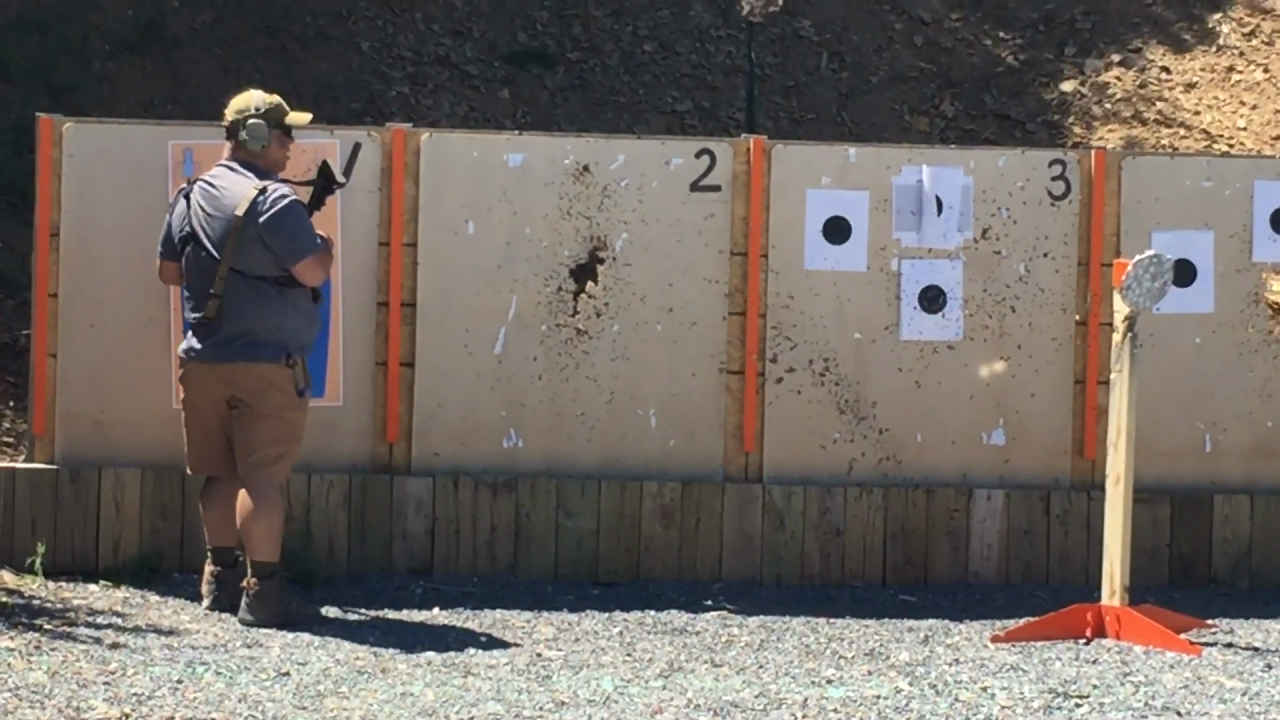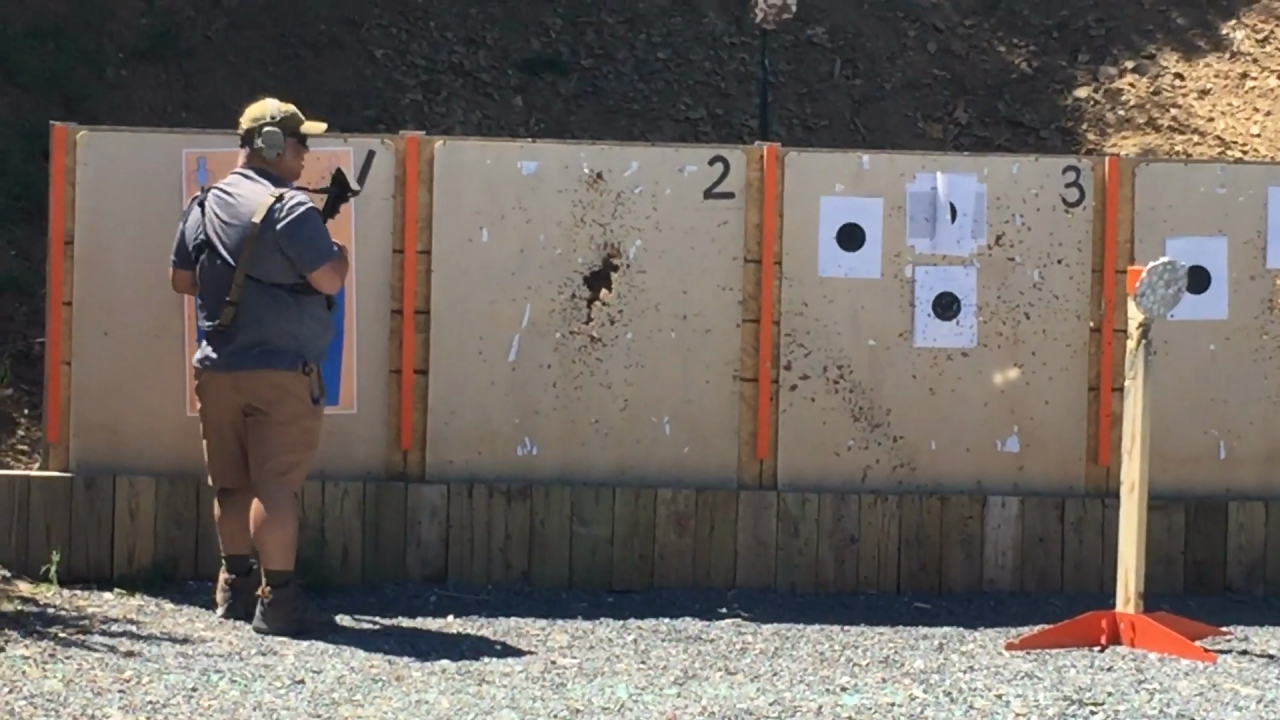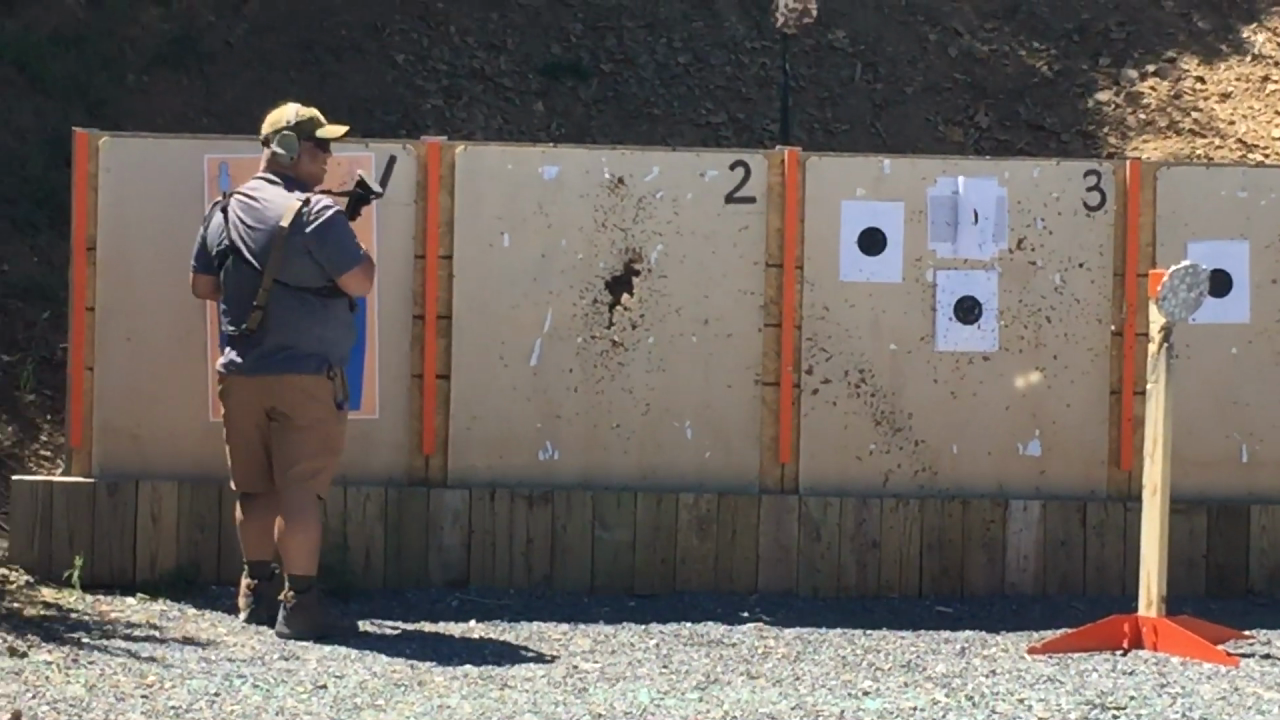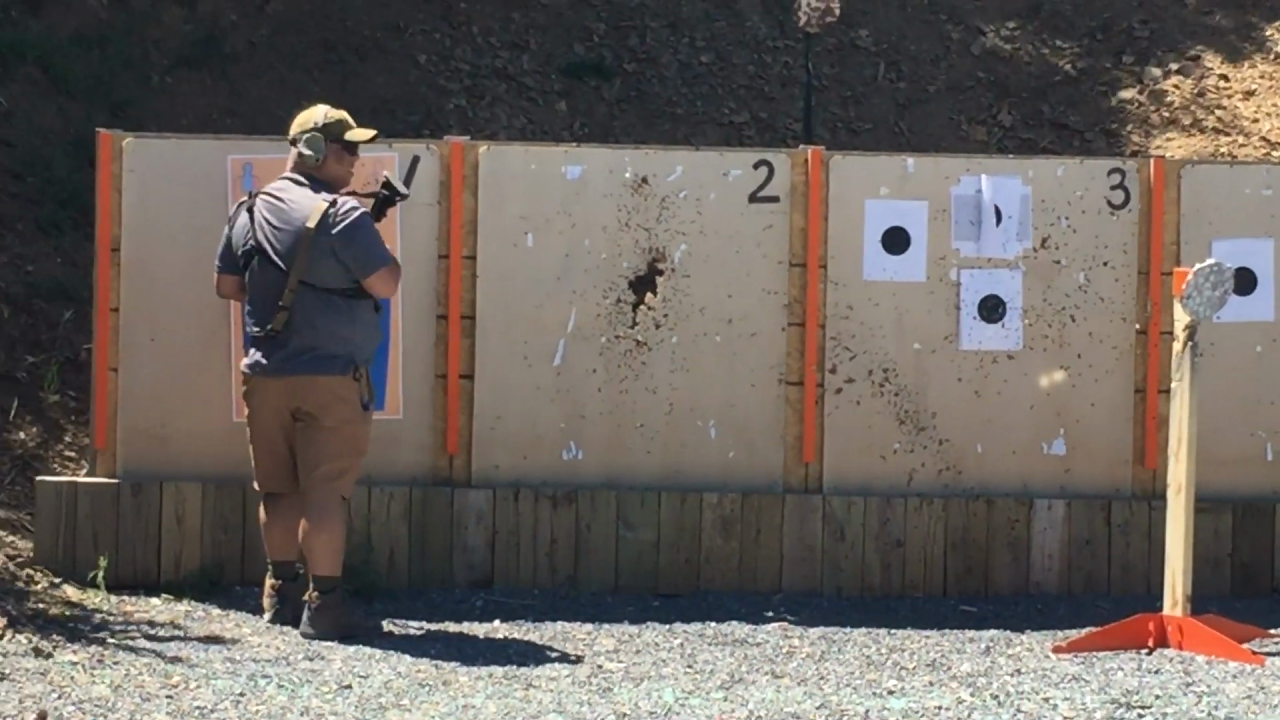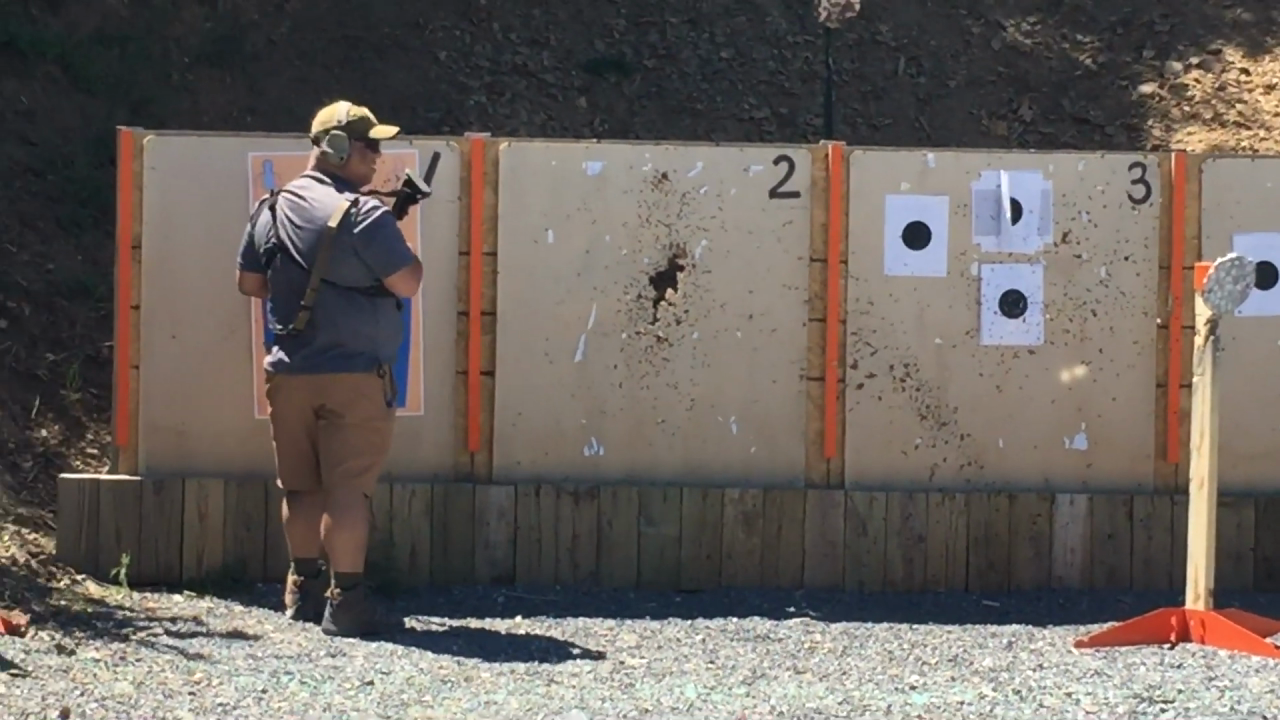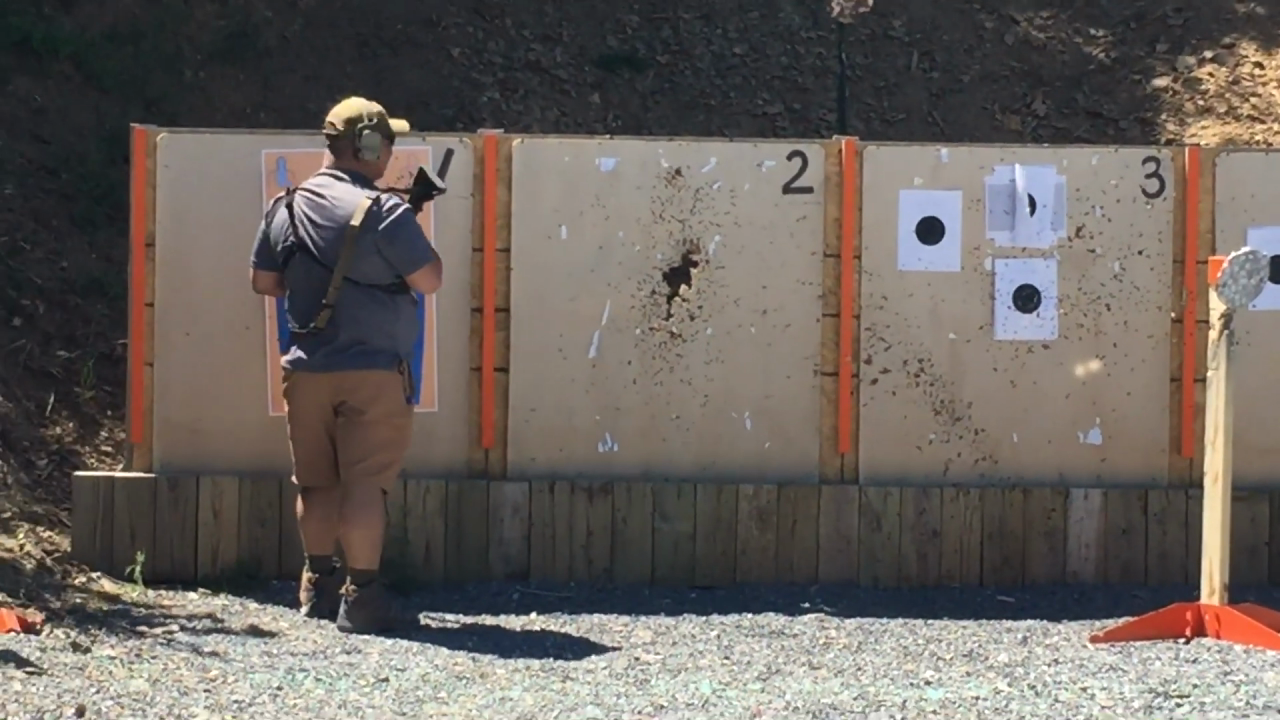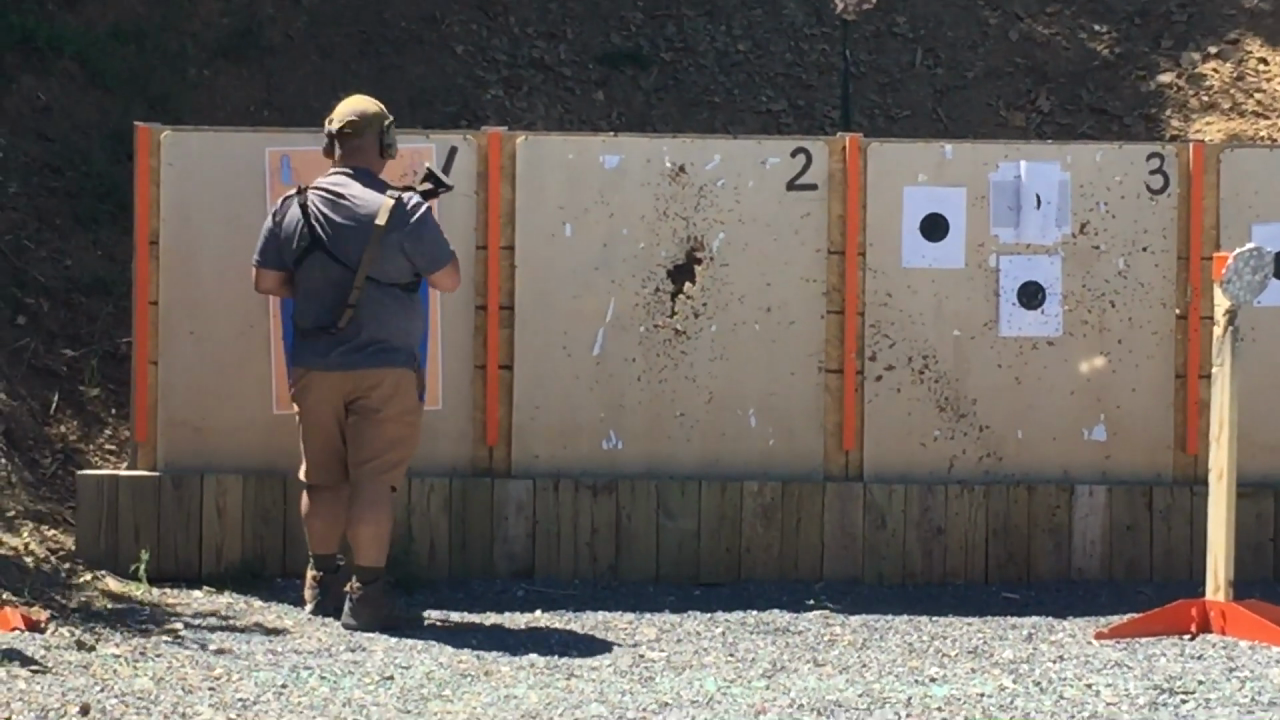
dt=0.2s
person 1, frame 1
left shoulder: (190, 196)
right shoulder: (273, 200)
left elbow: (169, 271)
right elbow: (314, 272)
right wrist: (324, 242)
left hip: (204, 359)
right hip: (266, 362)
left knee: (219, 473)
right knee: (262, 476)
left ankle: (221, 580)
right ankle: (263, 593)
person 1, frame 2
left shoulder: (203, 205)
right shoulder: (291, 208)
left elbow: (182, 280)
right elbow: (331, 280)
right wrist: (338, 250)
left hip: (218, 367)
right hip: (281, 370)
left knee: (233, 483)
right knee: (276, 485)
left ankle: (235, 587)
right ankle: (277, 600)
person 1, frame 3
left shoulder: (224, 211)
right shoulder: (316, 213)
left elbow: (202, 286)
right elbow: (360, 283)
right wrist: (360, 253)
left hip: (241, 373)
right hip: (305, 375)
left knee: (255, 487)
right knee: (300, 489)
left ankle: (257, 593)
right ankle: (299, 605)
person 1, frame 4
left shoulder: (249, 210)
right shoulder: (342, 214)
left elbow: (226, 286)
right elbow: (386, 284)
right wrist: (384, 253)
left hip: (266, 373)
right hip: (331, 375)
left knee: (279, 488)
right knee: (325, 490)
left ankle: (281, 593)
right ankle: (323, 606)
person 1, frame 5
left shoulder: (271, 208)
right shoulder: (363, 214)
left elbow: (249, 283)
right elbow: (407, 284)
right wrist: (403, 251)
left hip: (290, 370)
right hip: (354, 373)
left knee: (301, 485)
right knee: (347, 487)
left ankle: (303, 589)
right ankle: (346, 602)
person 1, frame 6
left shoulder: (285, 207)
right shoulder: (384, 210)
left elbow: (263, 281)
right elbow: (429, 281)
right wrist: (417, 246)
left hip: (306, 367)
right hip: (373, 370)
left knee: (316, 481)
right knee: (365, 484)
left ankle: (317, 587)
right ankle: (360, 598)
person 1, frame 7
left shoulder: (293, 205)
right shoulder: (405, 210)
left elbow: (265, 281)
right elbow: (448, 281)
left hip: (315, 367)
right hip: (385, 369)
left knee: (322, 478)
right knee: (373, 481)
left ankle: (322, 585)
right ankle: (365, 596)
